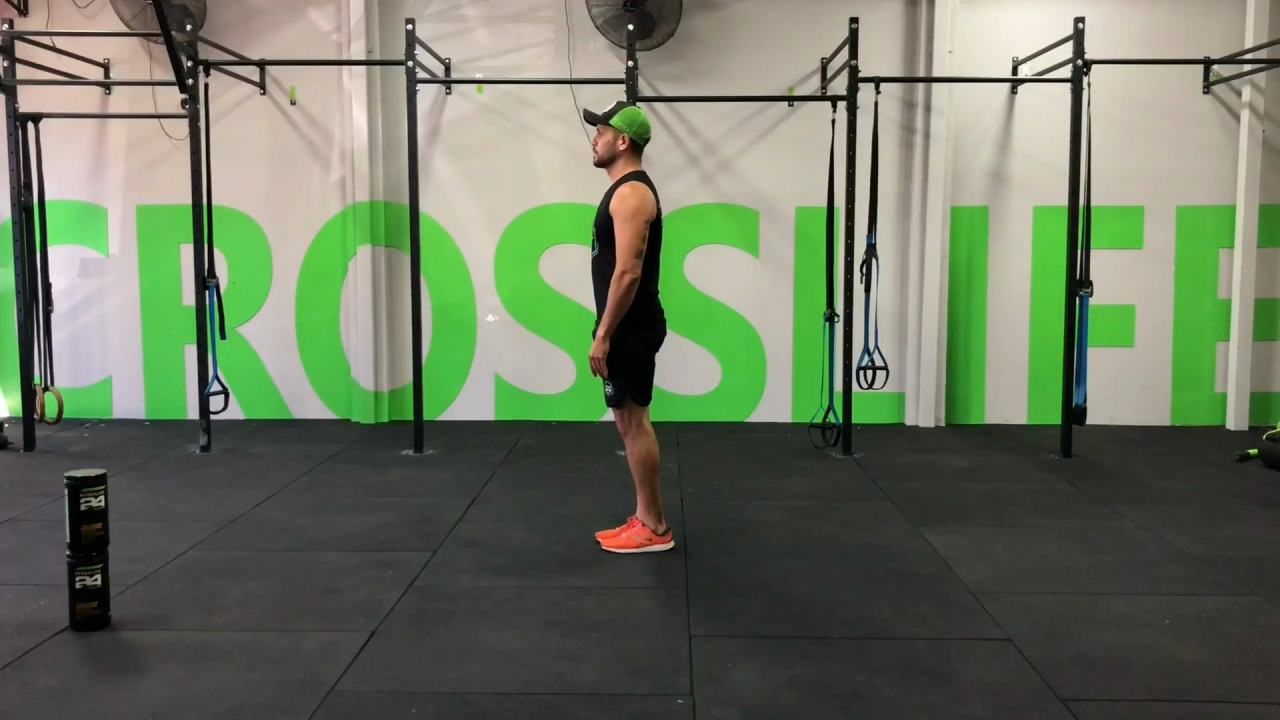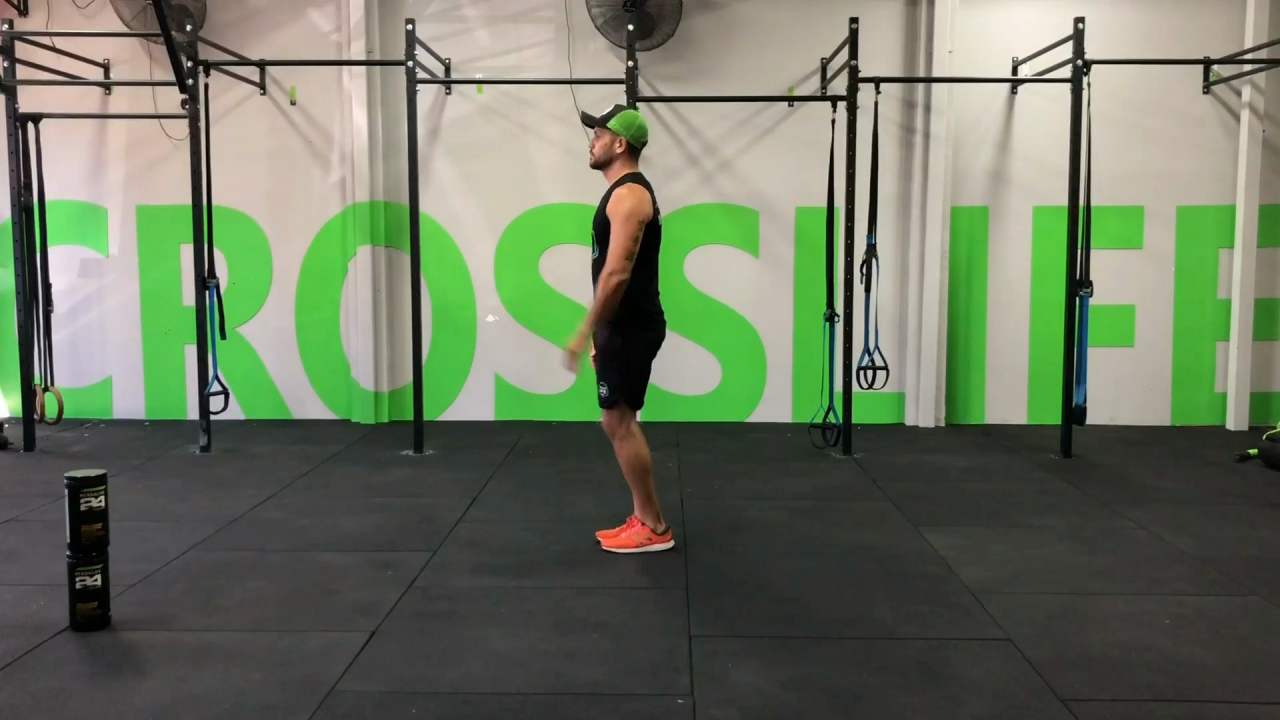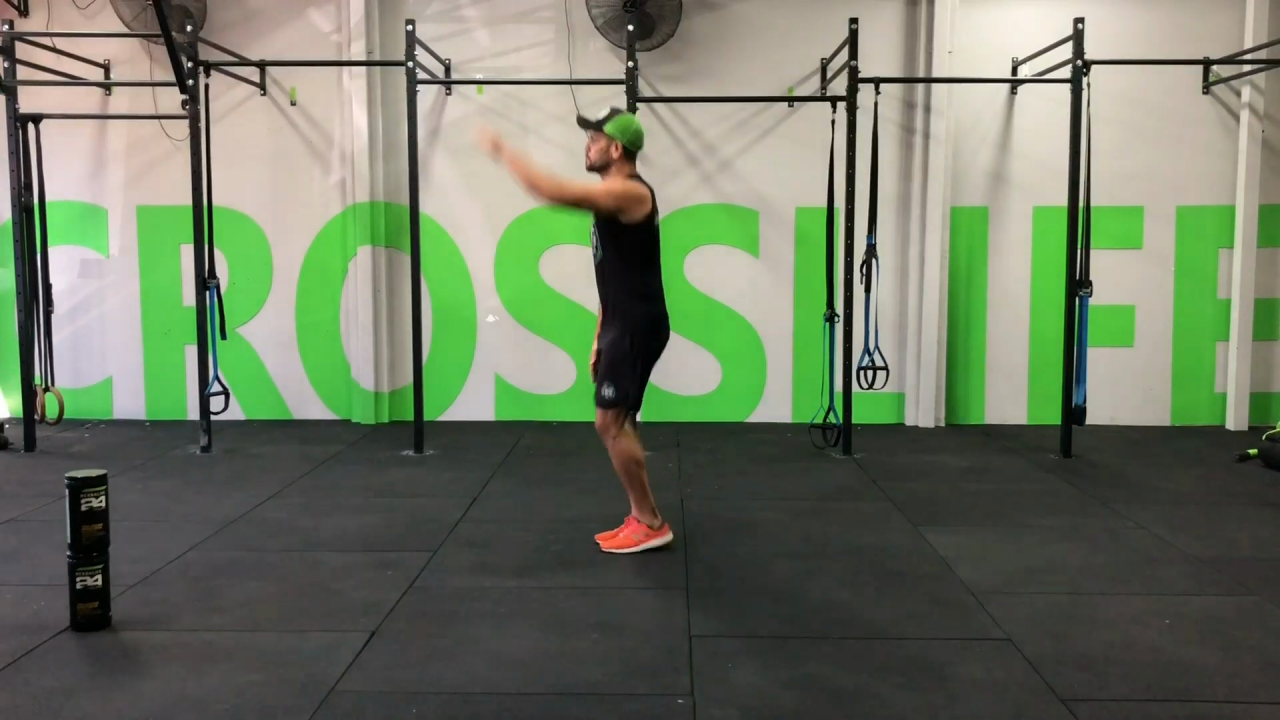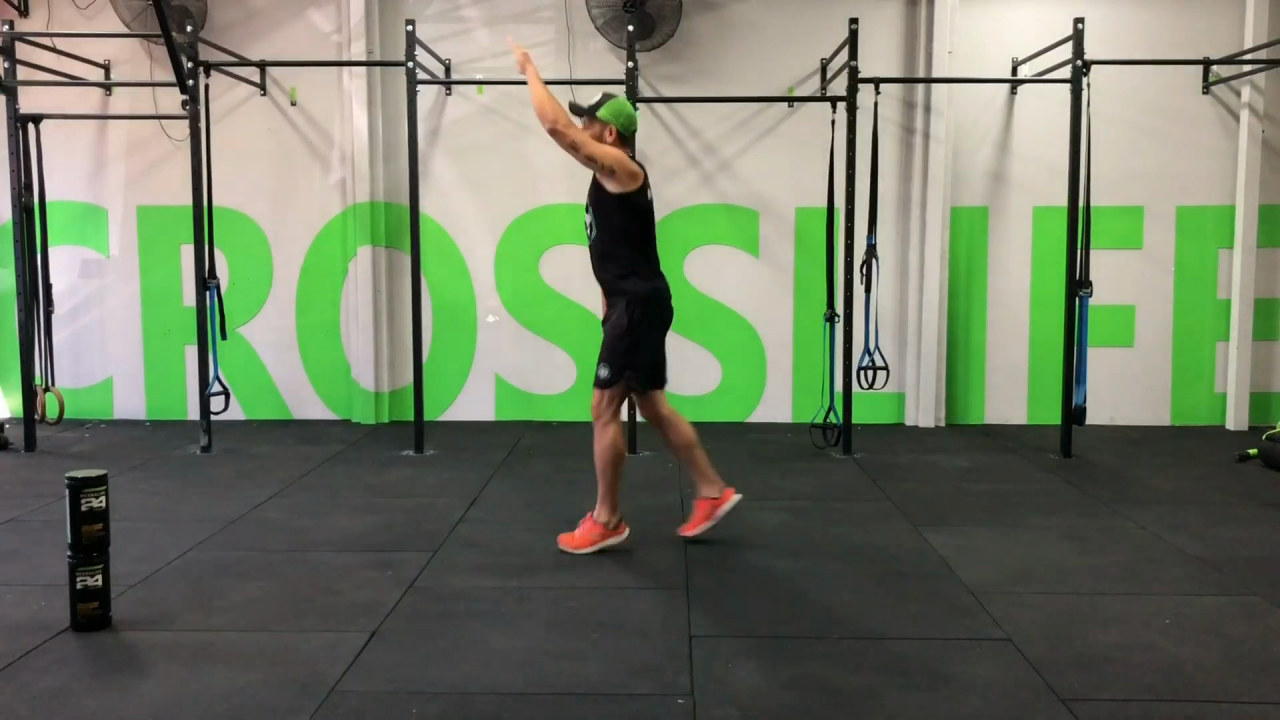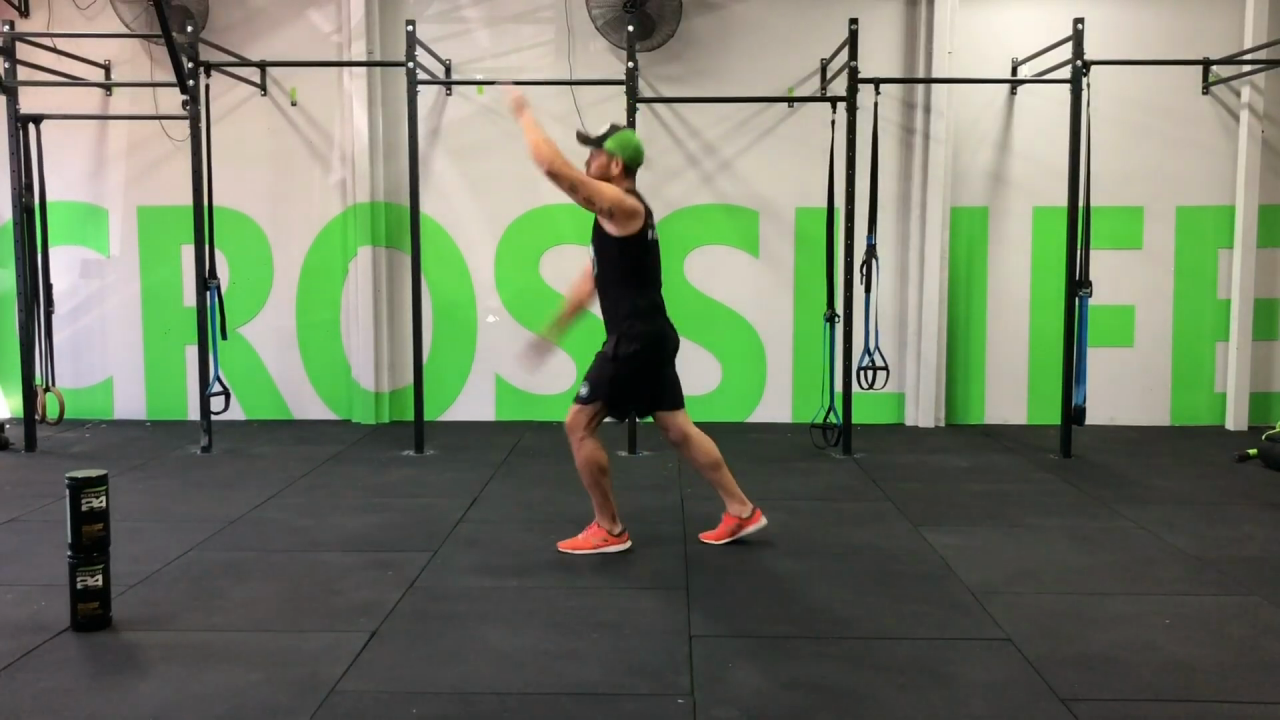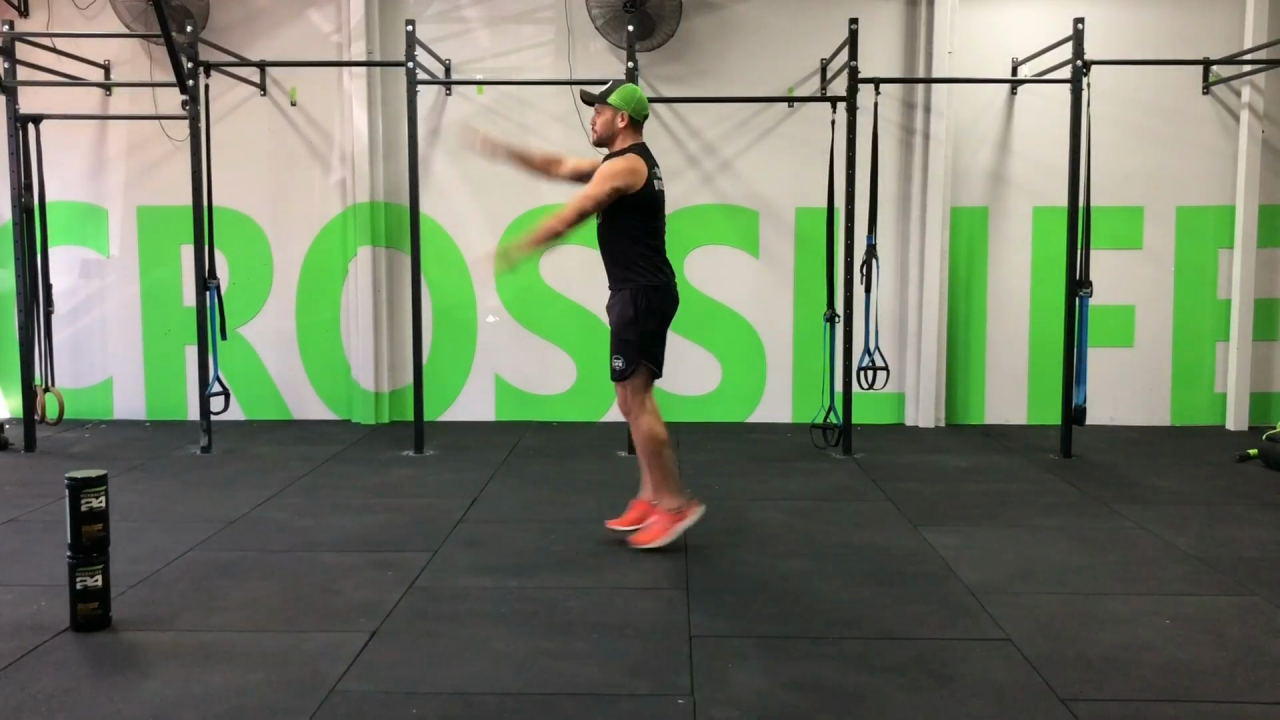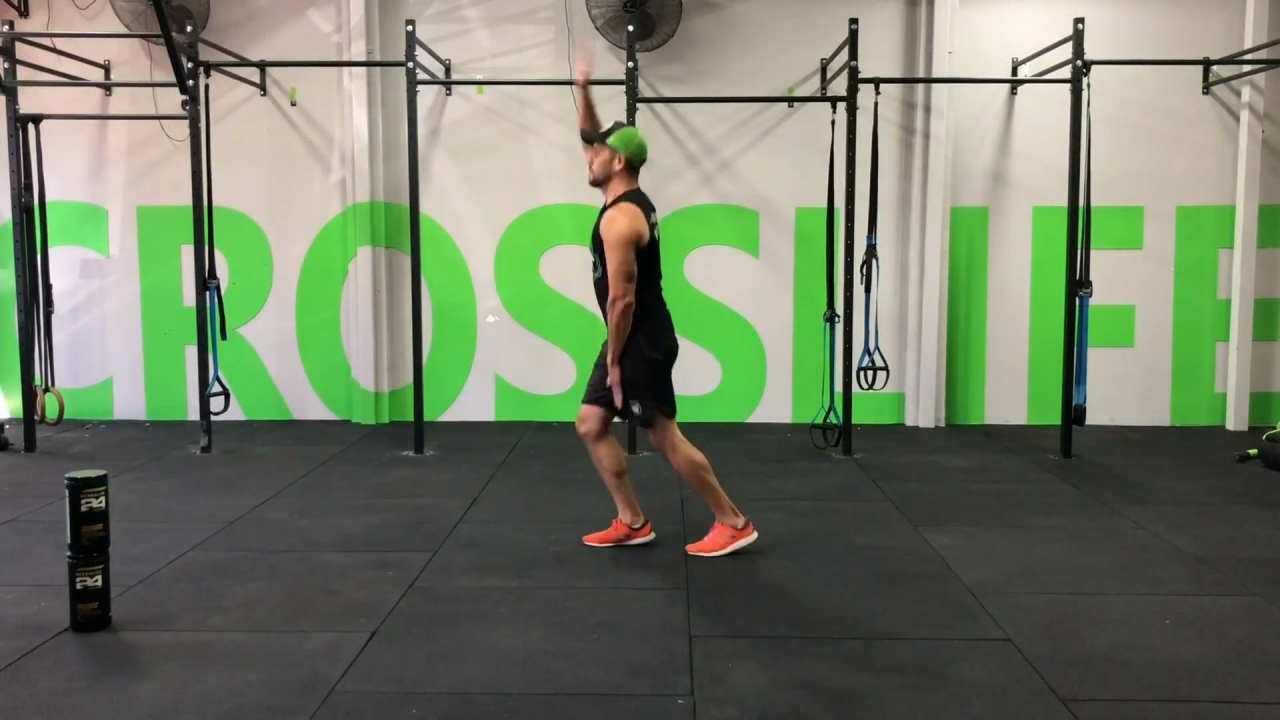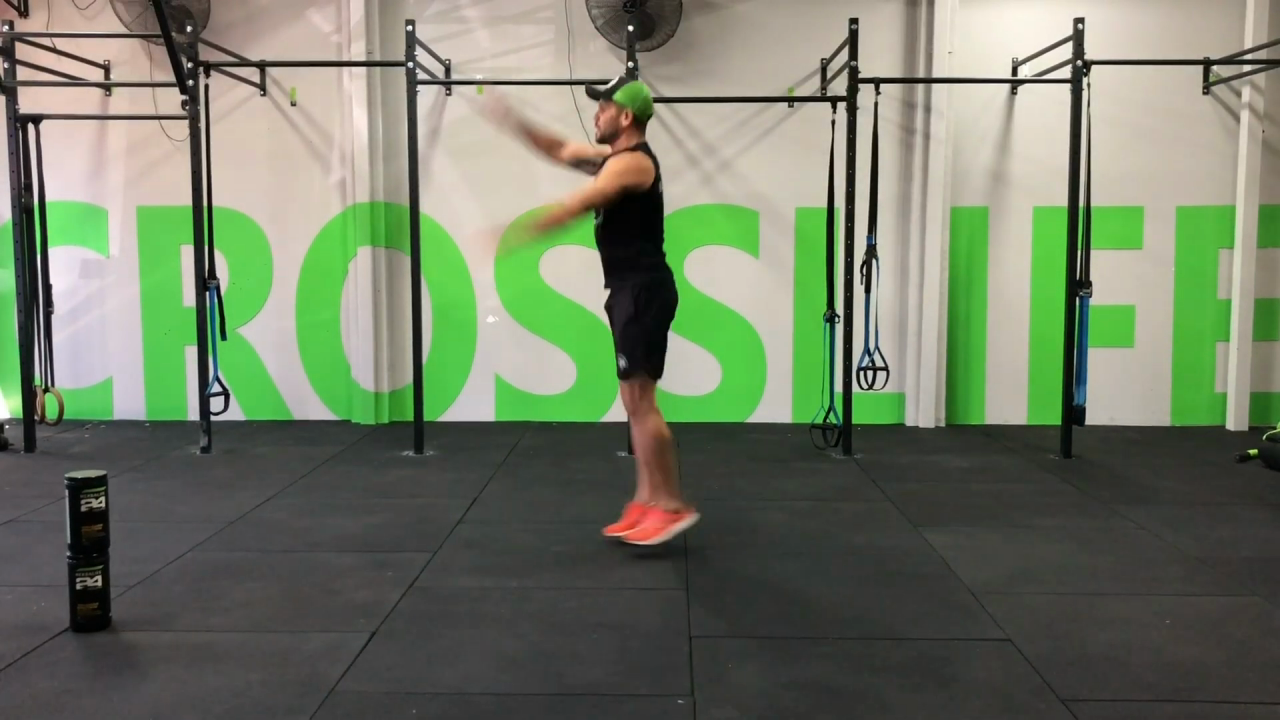
dt=0.2s
person 1, frame 1
left shoulder: (630, 193)
right shoulder: (629, 189)
left elbow: (627, 272)
left wrist: (602, 335)
right wrist: (607, 330)
left hip: (630, 328)
right hip: (627, 326)
left knee: (633, 424)
right knee: (631, 424)
left ankle: (654, 528)
right ankle: (645, 518)
person 1, frame 2
left shoulder: (629, 195)
right shoulder: (627, 192)
left elbow: (616, 274)
left wrist: (585, 332)
right wrist: (601, 333)
left hip: (630, 329)
right hip: (626, 327)
left knee: (619, 426)
right knee: (620, 425)
left ankle: (653, 527)
right ankle: (644, 518)
person 1, frame 3
left shoulder: (628, 192)
right shoulder: (614, 198)
left elbow: (556, 192)
left wrist: (507, 154)
right wrist: (601, 341)
left hip: (639, 328)
right hip: (625, 326)
left knee: (611, 424)
right knee: (617, 424)
left ankle: (649, 522)
right ankle: (642, 517)
person 1, frame 4
left shoulder: (621, 170)
right shoulder: (613, 180)
left elbow: (555, 126)
left wrist: (530, 71)
right wrist: (612, 309)
left hip: (634, 308)
right hip: (634, 306)
left knee: (604, 412)
right knee: (653, 407)
left ankle: (605, 520)
right ankle: (711, 492)
person 1, frame 5
left shoulder: (622, 206)
right shoulder: (618, 214)
left elbow: (553, 166)
right elbow: (590, 283)
left wrist: (525, 116)
right wrist: (551, 332)
left hip: (636, 339)
right hip: (648, 335)
left knee: (578, 427)
right knee: (678, 429)
left ankle: (608, 529)
right ankle: (740, 511)
person 1, frame 6
left shoulder: (625, 166)
right shoulder: (624, 164)
left elbow: (569, 215)
right elbow: (558, 166)
left wrist: (518, 250)
right wrist: (503, 149)
left hip: (642, 296)
right hip: (644, 293)
left knee: (636, 403)
right knee: (635, 401)
left ankle: (672, 503)
right ankle: (651, 497)
person 1, frame 7
left shoulder: (619, 217)
right shoulder: (628, 201)
left elbow: (621, 299)
right elbow: (591, 139)
left wrist: (615, 363)
right wrist: (583, 88)
left hip: (641, 345)
right hip: (632, 342)
left knee: (665, 439)
right knee: (591, 427)
left ankle: (731, 524)
right ankle: (631, 522)
person 1, frame 8
left shoulder: (633, 161)
right shoulder: (619, 158)
left elbow: (578, 204)
right elbow: (560, 148)
left wrist: (519, 228)
right wrist: (511, 118)
left hip: (644, 295)
right hip: (632, 295)
left knee: (641, 403)
right knee: (637, 403)
left ankle: (670, 505)
right ankle: (647, 500)
